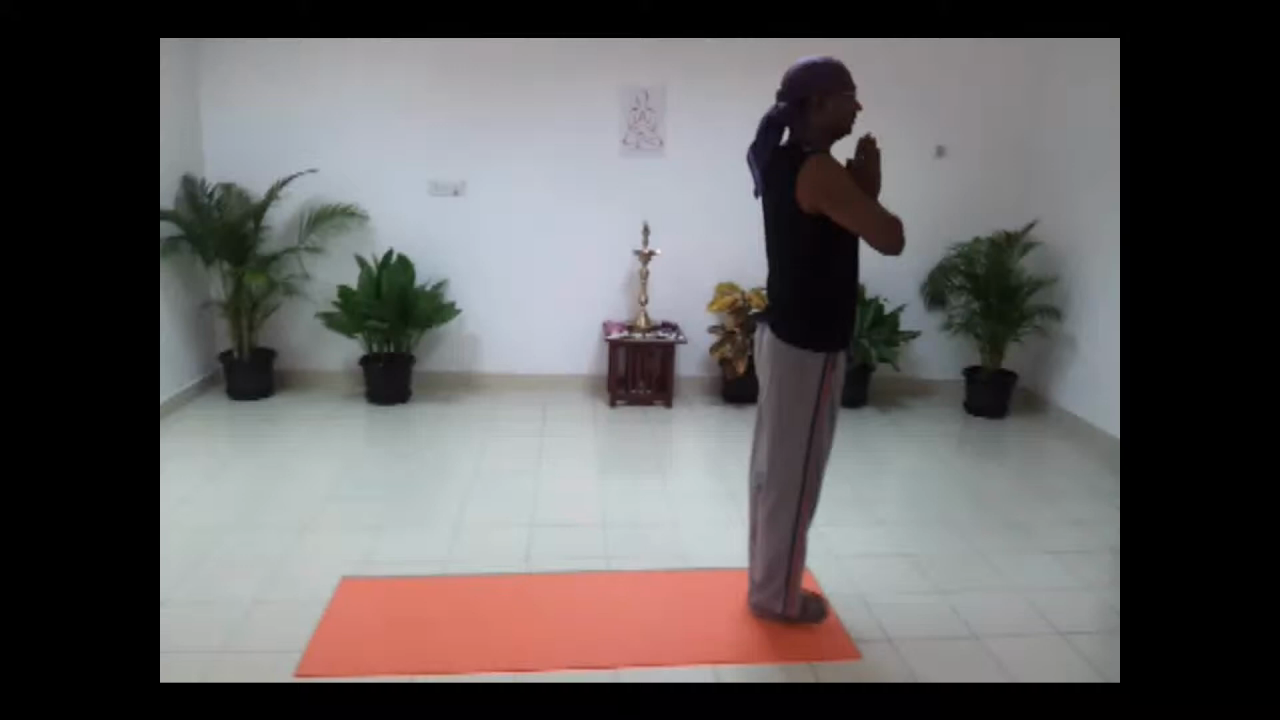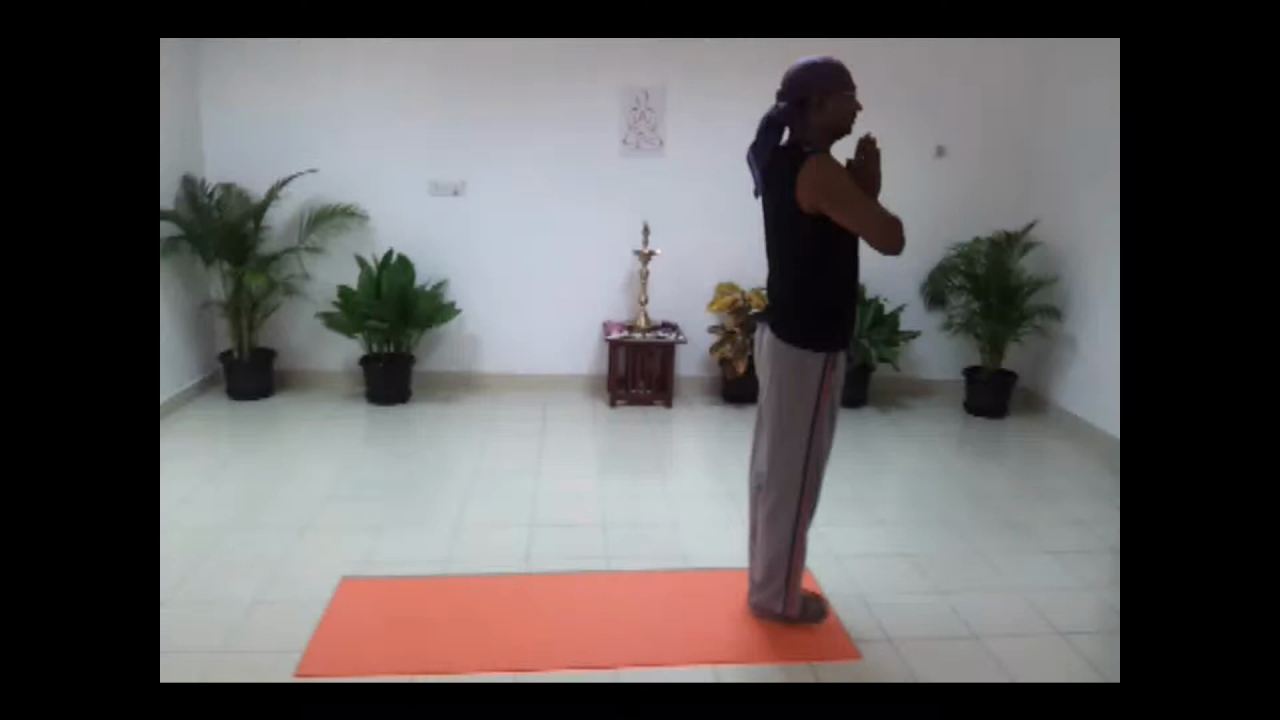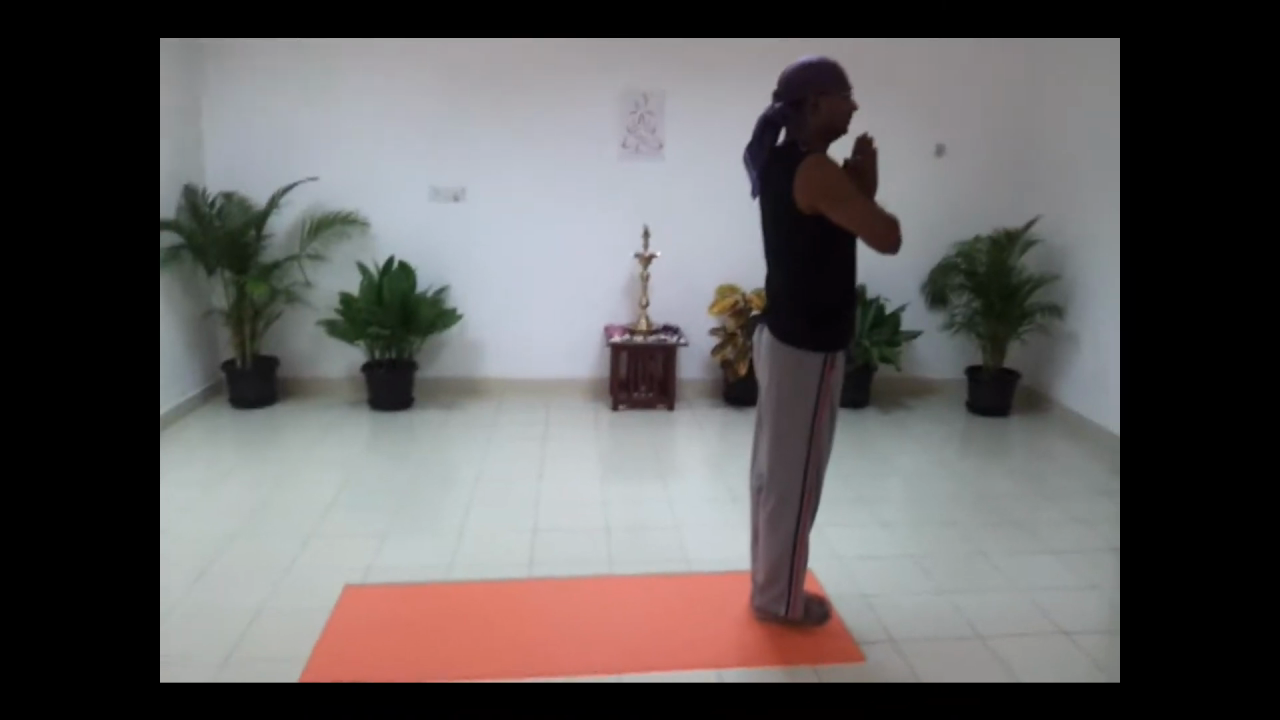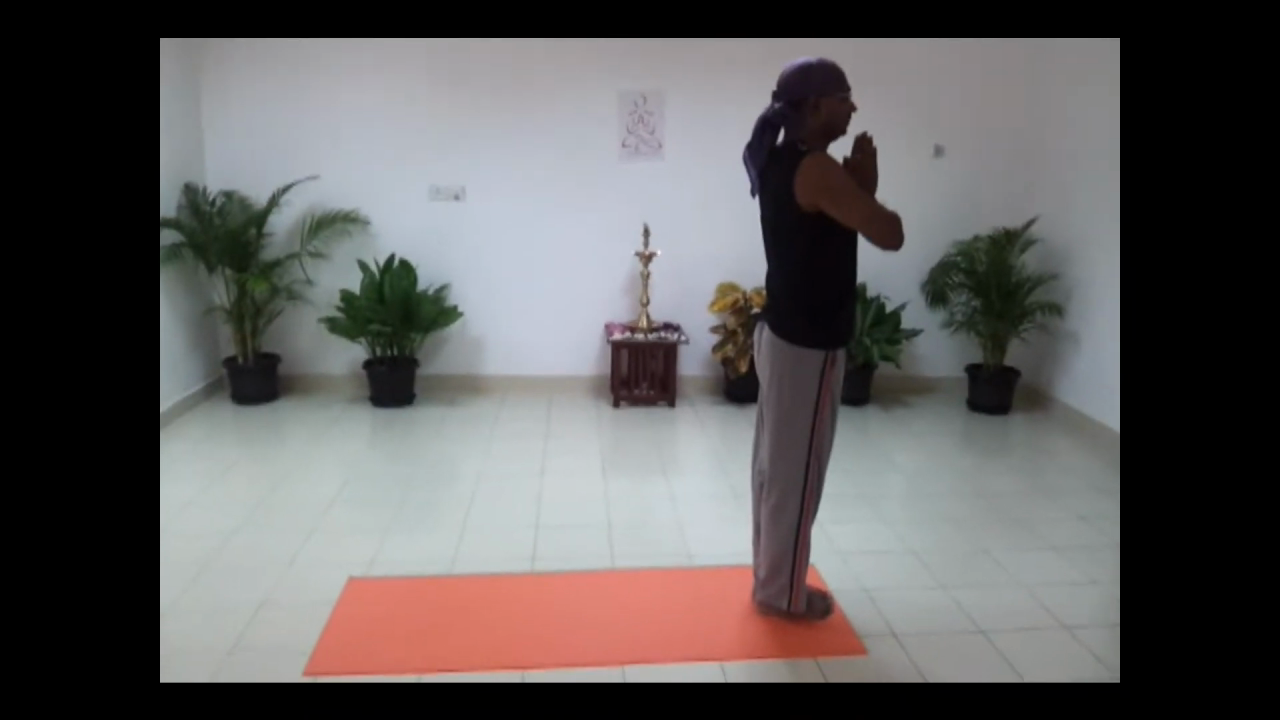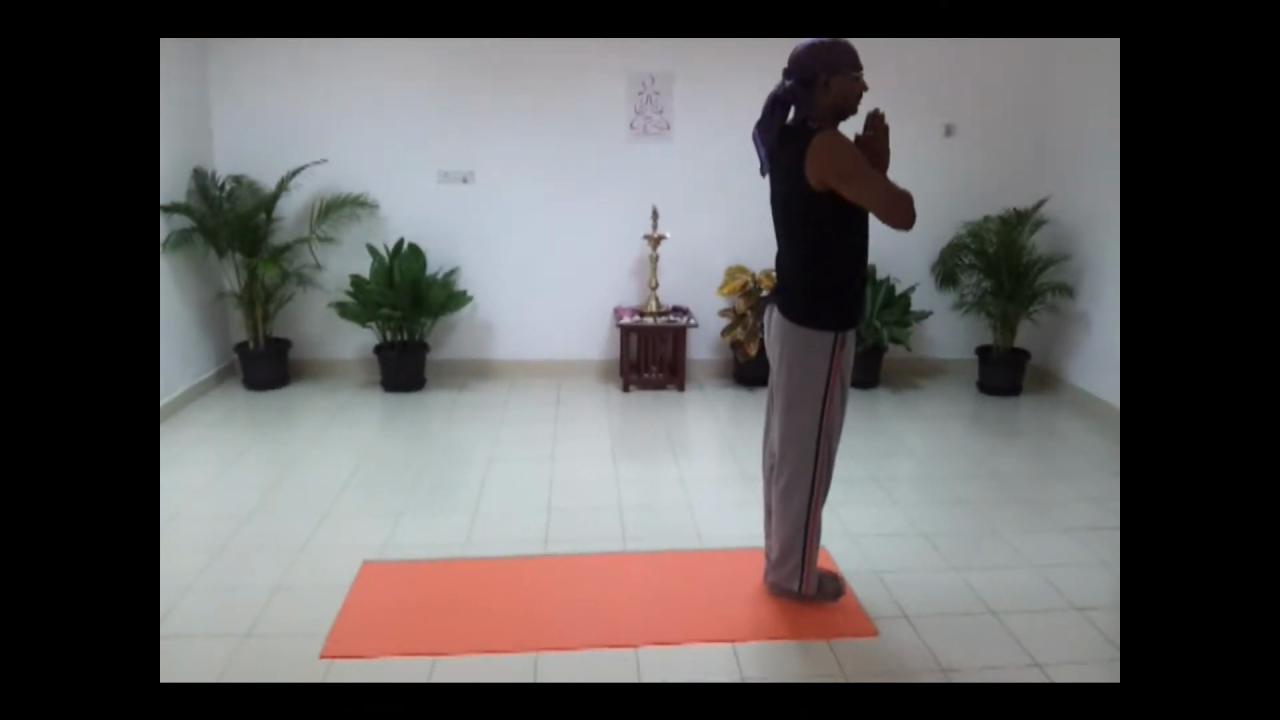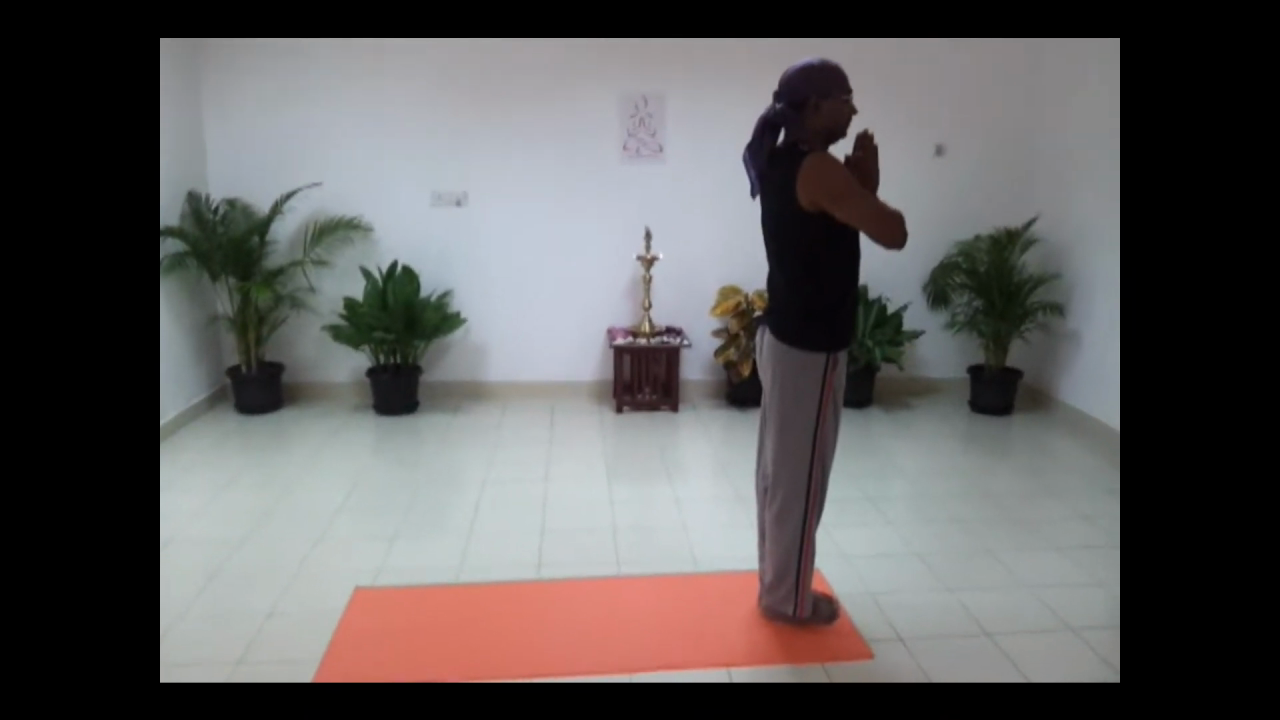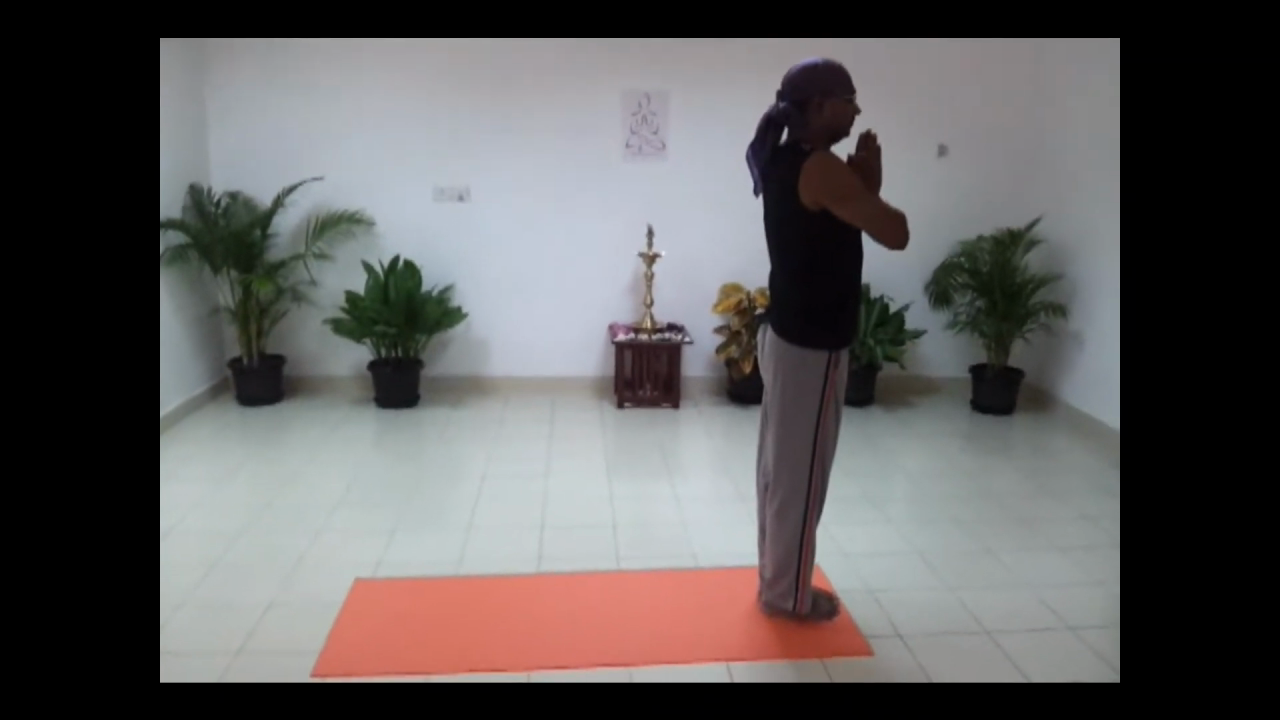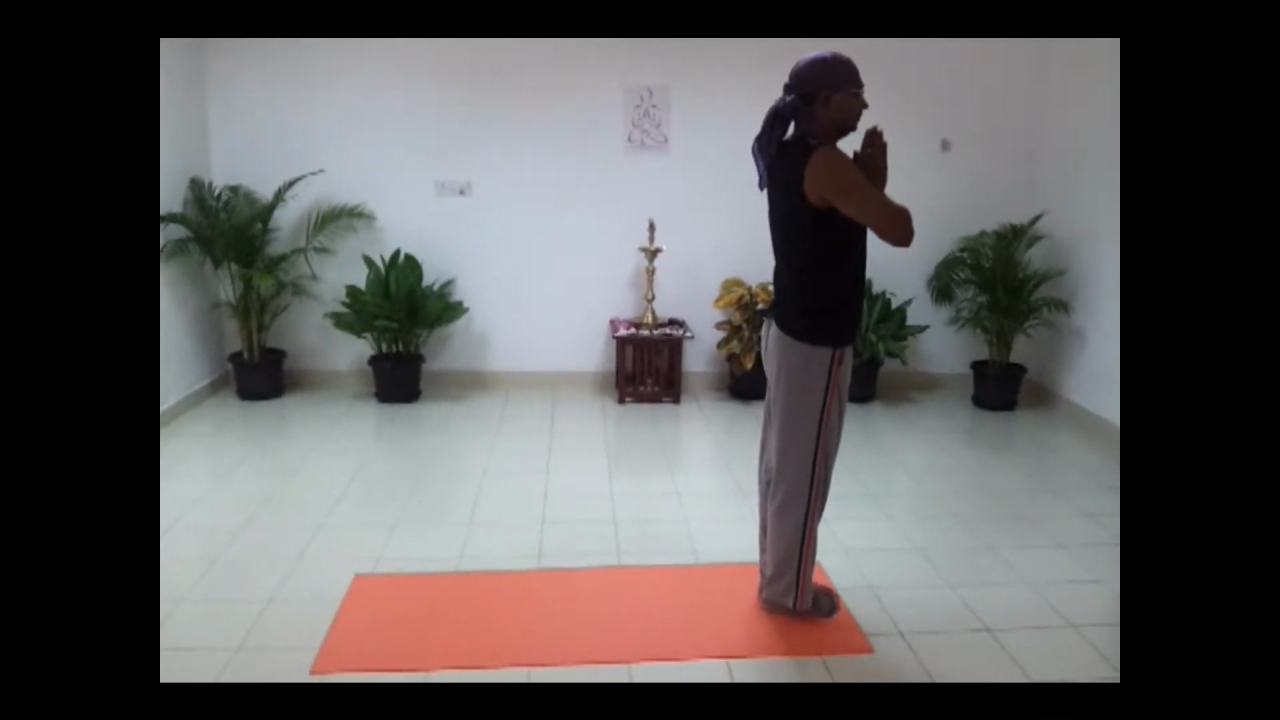
dt=0.4s
person 1, frame 1
left shoulder: (785, 161)
right shoulder: (819, 172)
left elbow: (834, 227)
right elbow: (890, 238)
left wrist: (860, 188)
right wrist: (868, 189)
left hip: (784, 334)
right hip: (809, 346)
left knee: (775, 467)
right knee: (793, 474)
left ankle: (768, 579)
right ankle: (777, 596)
person 1, frame 2
left shoulder: (784, 162)
right shoulder: (818, 171)
left elbow: (836, 226)
right elbow: (890, 238)
left wrist: (859, 188)
right wrist: (868, 188)
left hip: (783, 334)
right hip: (808, 346)
left knee: (775, 467)
right knee: (793, 474)
left ankle: (768, 580)
right ankle: (777, 596)
person 1, frame 3
left shoulder: (782, 162)
right shoulder: (816, 171)
left elbow: (832, 227)
right elbow: (887, 237)
left wrist: (857, 188)
right wrist: (866, 188)
left hip: (782, 335)
right hip: (807, 347)
left knee: (776, 469)
right knee: (794, 475)
left ankle: (772, 583)
right ankle: (780, 598)
person 1, frame 4
left shoulder: (781, 162)
right shoulder: (816, 170)
left elbow: (834, 223)
right elbow: (889, 234)
left wrist: (856, 187)
right wrist: (866, 186)
left hip: (782, 333)
right hip: (808, 344)
left knee: (777, 465)
right knee: (796, 471)
left ankle: (773, 577)
right ankle: (782, 592)
person 1, frame 5
left shoulder: (792, 141)
right shoulder: (828, 148)
left elbow: (846, 201)
right elbow: (901, 213)
left wrist: (868, 164)
right wrist: (878, 164)
left hip: (792, 314)
right hip: (818, 326)
left knee: (788, 447)
right knee: (806, 453)
left ankle: (785, 560)
right ankle: (794, 575)
person 1, frame 6
left shoulder: (782, 164)
right shoulder: (818, 170)
left elbow: (834, 224)
right elbow: (893, 233)
left wrist: (858, 185)
right wrist: (868, 185)
left hip: (784, 336)
right hip: (810, 347)
left knee: (781, 470)
right knee: (800, 476)
left ankle: (779, 582)
right ankle: (788, 598)
person 1, frame 7
left shoulder: (785, 162)
right shoulder: (820, 169)
left elbow: (839, 221)
right elbow: (895, 233)
left wrist: (861, 184)
right wrist: (870, 185)
left hip: (786, 335)
right hip: (812, 345)
left knee: (782, 466)
right knee: (800, 472)
left ankle: (779, 578)
right ankle: (788, 594)
person 1, frame 8
left shoulder: (790, 157)
right shoulder: (826, 164)
left elbow: (843, 218)
right elbow: (900, 230)
left wrist: (867, 181)
right wrist: (876, 182)
left hip: (789, 330)
right hip: (816, 341)
left knee: (783, 463)
right knee: (802, 469)
left ankle: (778, 575)
right ankle: (788, 591)
